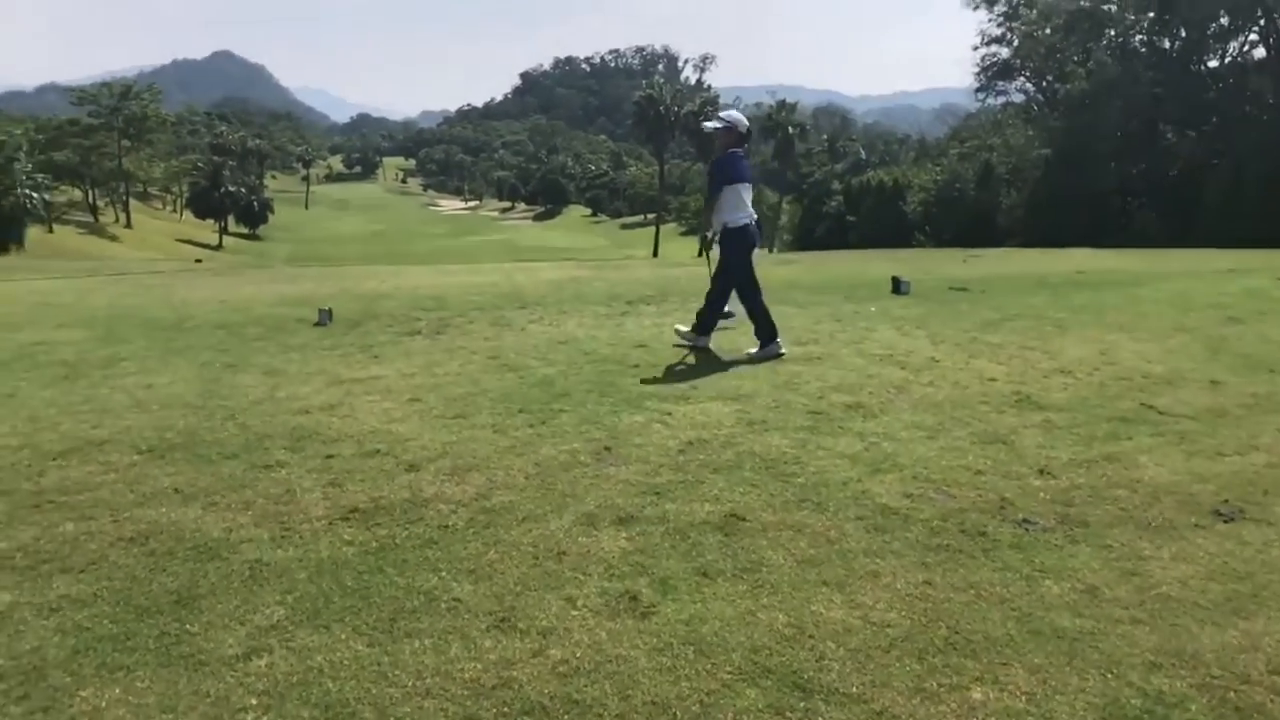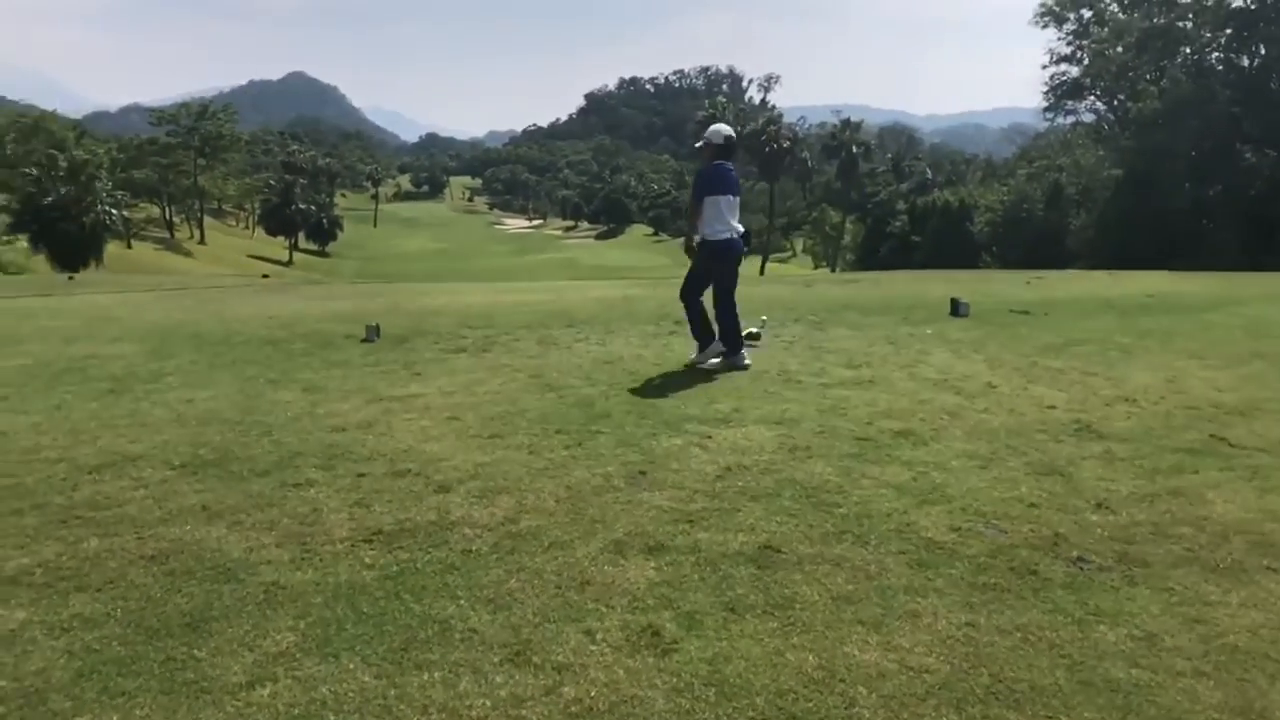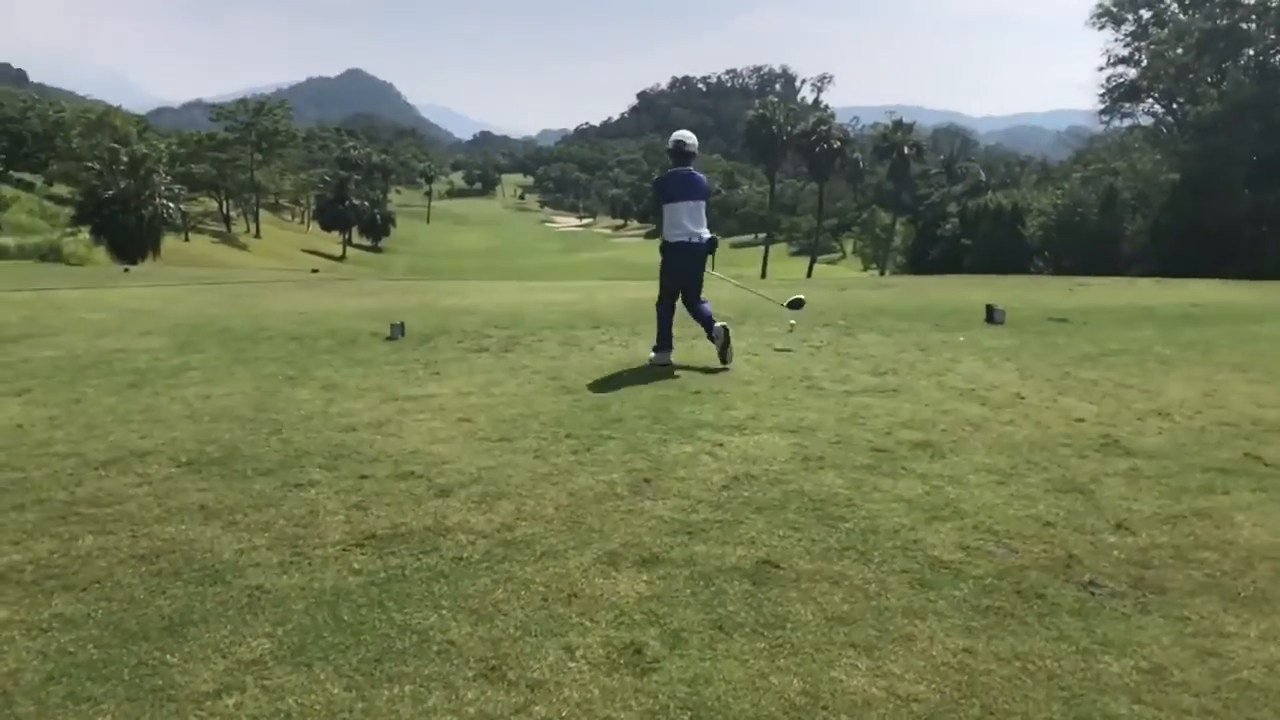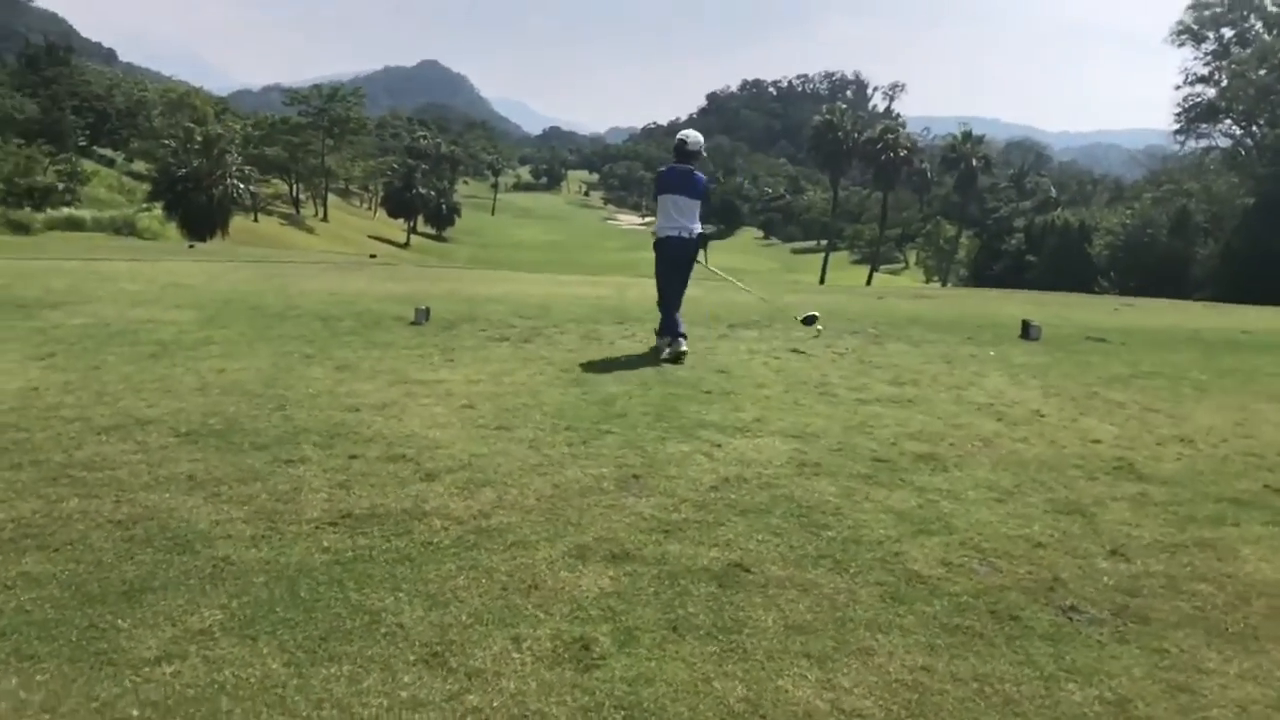
dt=0.4s
person 1, frame 1
left shoulder: (723, 162)
right shoulder: (742, 161)
left elbow: (711, 201)
left wrist: (705, 231)
right wrist: (714, 229)
left hip: (735, 233)
right hip: (743, 229)
left knee: (746, 288)
right knee: (720, 284)
left ankle: (770, 341)
right ankle: (702, 332)
person 1, frame 2
left shoulder: (706, 174)
right shoulder: (733, 176)
left elbow: (695, 211)
left wrist: (690, 241)
right wrist: (699, 238)
left hip: (715, 245)
right hip: (734, 243)
left knee: (690, 294)
right knee: (725, 301)
left ankle: (708, 343)
right ankle: (733, 352)
person 1, frame 3
left shoulder: (662, 183)
right shoulder: (702, 181)
left elbow: (661, 218)
right elbow: (700, 213)
left hip: (675, 247)
right hip: (700, 246)
left knee: (667, 302)
right knee: (694, 299)
left ankle: (663, 351)
right ankle: (716, 329)
person 1, frame 4
left shoulder: (662, 176)
right shoulder: (701, 181)
left elbow: (659, 207)
right elbow: (700, 213)
left hip: (667, 241)
right hip: (690, 241)
left knee: (667, 294)
right knee: (676, 292)
left ankle: (677, 338)
right ankle: (667, 335)
